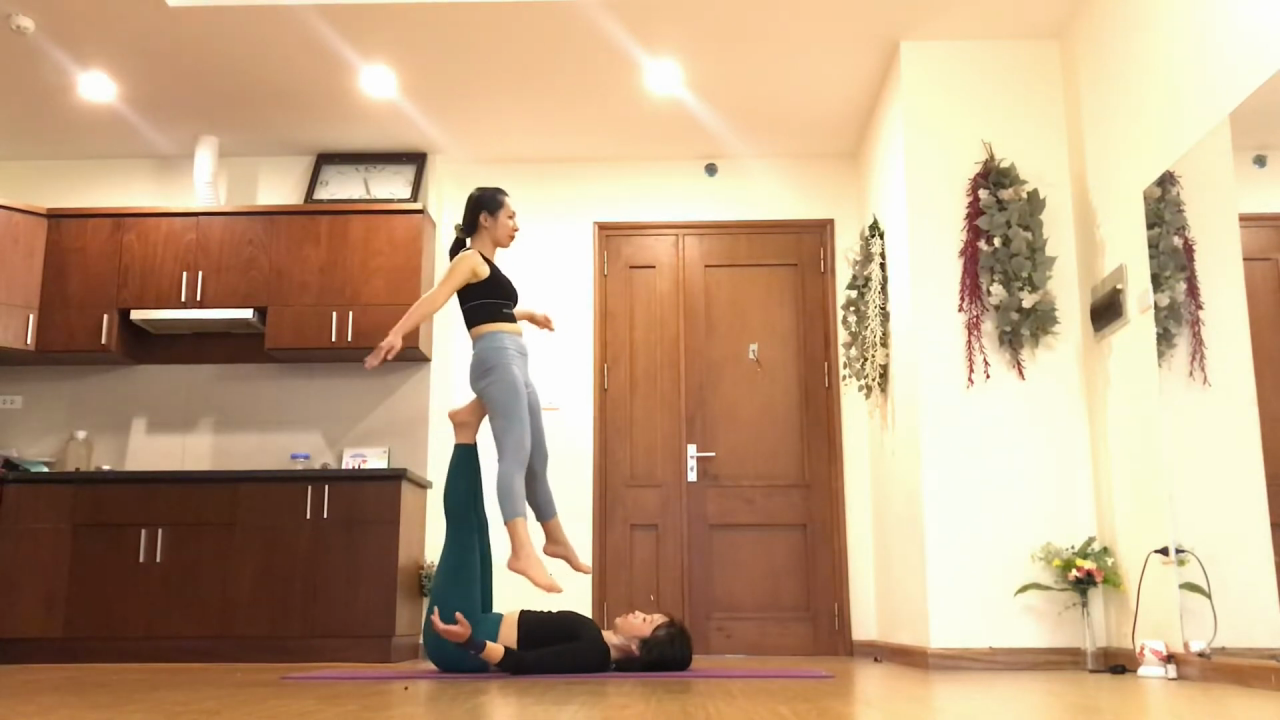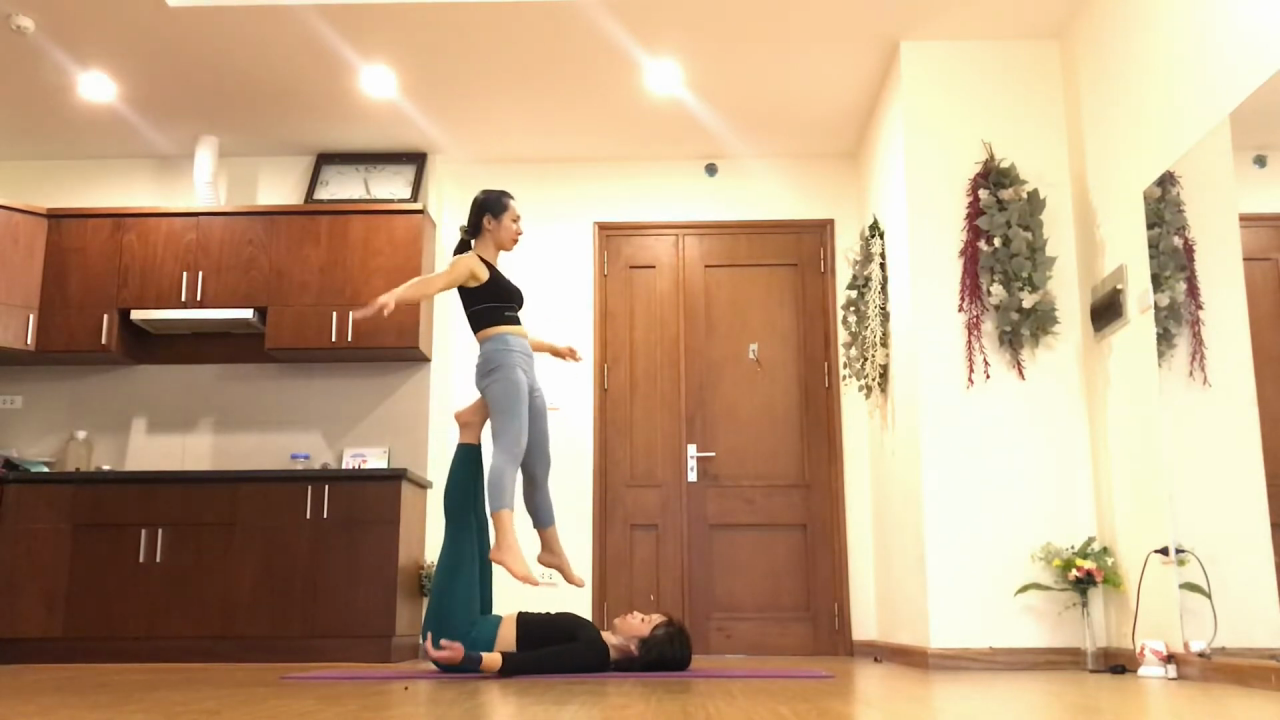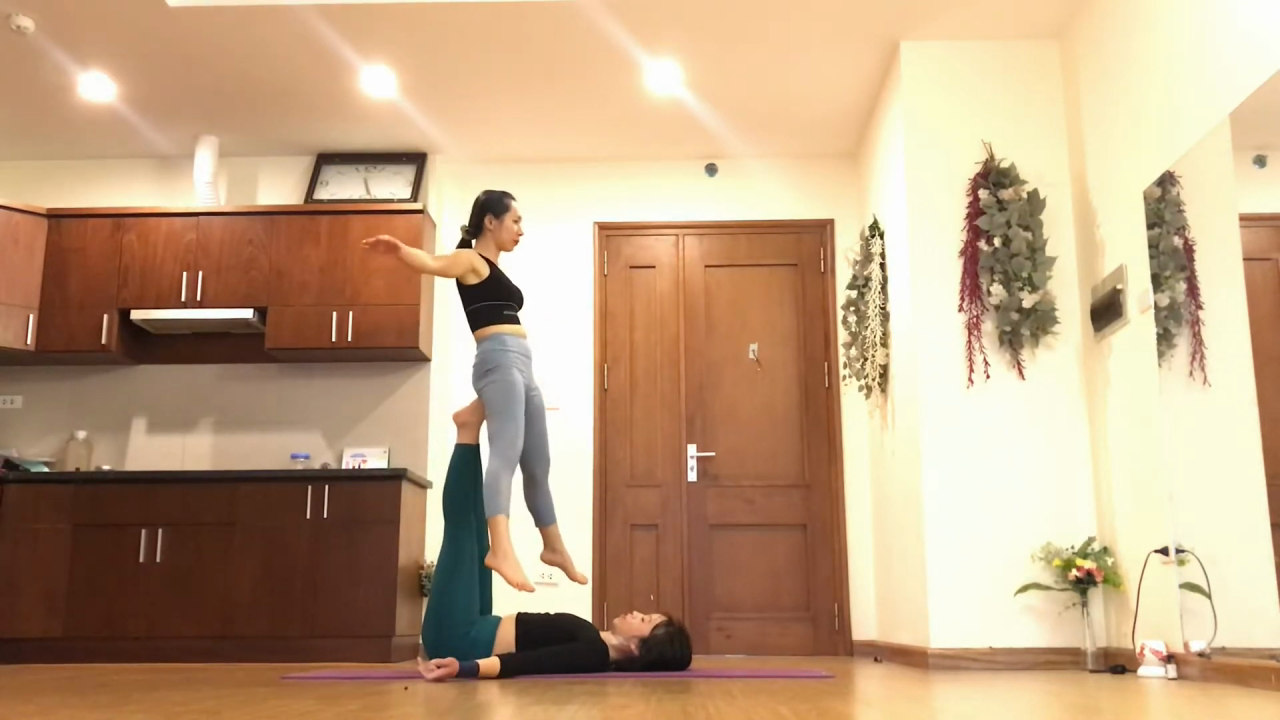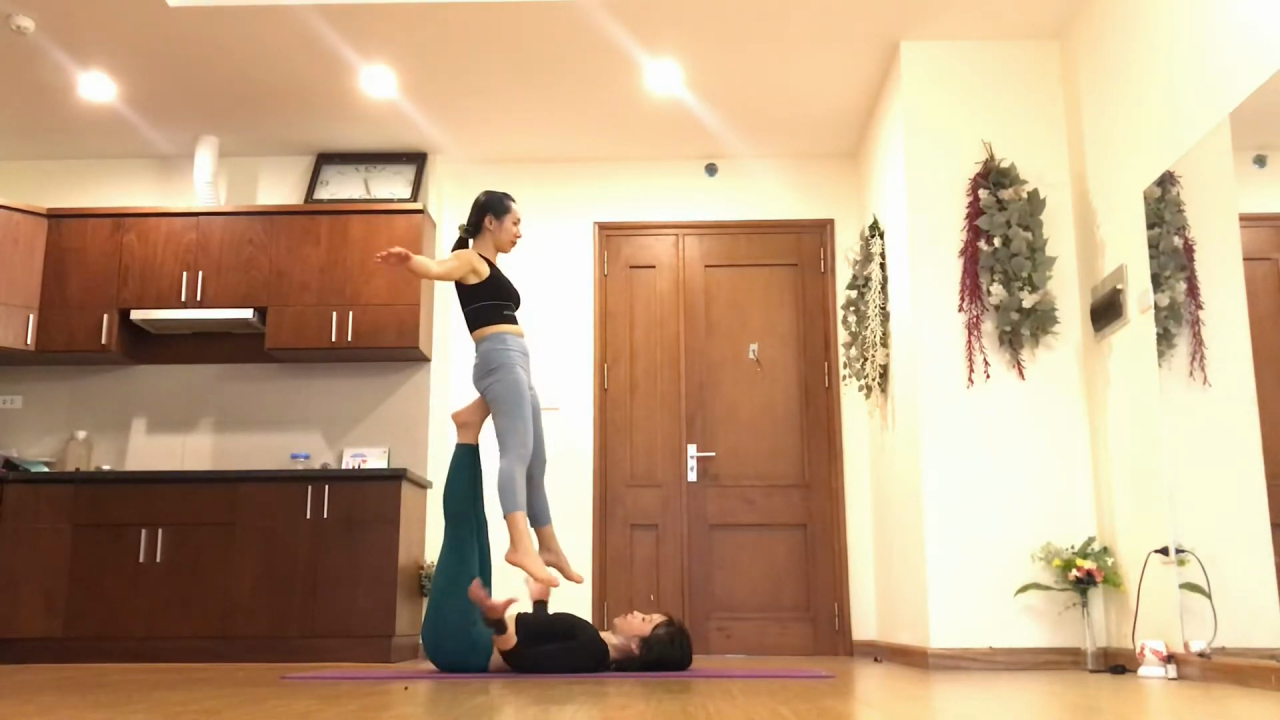
dt=0.5s
person 1, frame 1
left shoulder: (489, 268)
right shoulder: (470, 260)
right elbow: (434, 299)
left wrist: (530, 315)
right wrist: (396, 334)
left hip: (513, 363)
right hip: (496, 359)
left knee: (536, 459)
right knee: (516, 453)
left ankle: (556, 539)
right ankle: (523, 551)
person 1, frame 2
left shoulder: (494, 273)
right shoulder: (471, 263)
right elbow: (429, 283)
left wrist: (551, 347)
right wrist: (391, 296)
left hip: (521, 366)
right hip: (502, 362)
left knee: (538, 465)
right knee: (511, 448)
left ankle: (551, 548)
right ankle: (506, 543)
person 1, frame 3
left shoulder: (494, 271)
right shoulder: (471, 261)
right elbow: (430, 262)
right wrist: (398, 249)
left hip: (520, 366)
right hip: (500, 361)
left knee: (537, 464)
right knee: (507, 450)
left ankle: (553, 546)
right ankle: (501, 547)
person 1, frame 4
left shoulder: (491, 270)
right shoulder: (470, 261)
right elbow: (435, 269)
left wrist: (487, 396)
right wrist: (409, 260)
left hip: (515, 364)
right hip: (500, 360)
left knee: (535, 462)
right knee: (518, 450)
left ankle: (548, 546)
right ankle: (520, 544)
person 2, frame 1
left shoulder: (595, 654)
right shoulder: (596, 642)
left elbow: (522, 663)
left wrist: (471, 642)
left hip: (454, 647)
right hip: (475, 632)
left knee: (463, 531)
left ankle: (466, 431)
right ankle: (467, 429)
person 2, frame 2
left shoulder: (594, 654)
right shoulder: (595, 644)
left elbow: (520, 664)
left wrist: (466, 658)
left hip: (459, 641)
right hip: (471, 638)
left knee: (461, 532)
left ankle: (471, 431)
person 2, frame 3
left shoulder: (594, 654)
right shoulder: (594, 644)
left elbow: (519, 664)
left wrist: (463, 668)
left hip: (457, 642)
right hip: (471, 638)
left knee: (461, 533)
left ankle: (468, 430)
person 2, frame 4
left shoulder: (592, 652)
right shoulder: (594, 644)
left elbow: (519, 658)
left wrist: (495, 620)
right wrist: (540, 599)
left hip: (456, 643)
right hip: (471, 630)
left knee: (461, 534)
left ankle: (468, 430)
right ankle: (470, 428)
